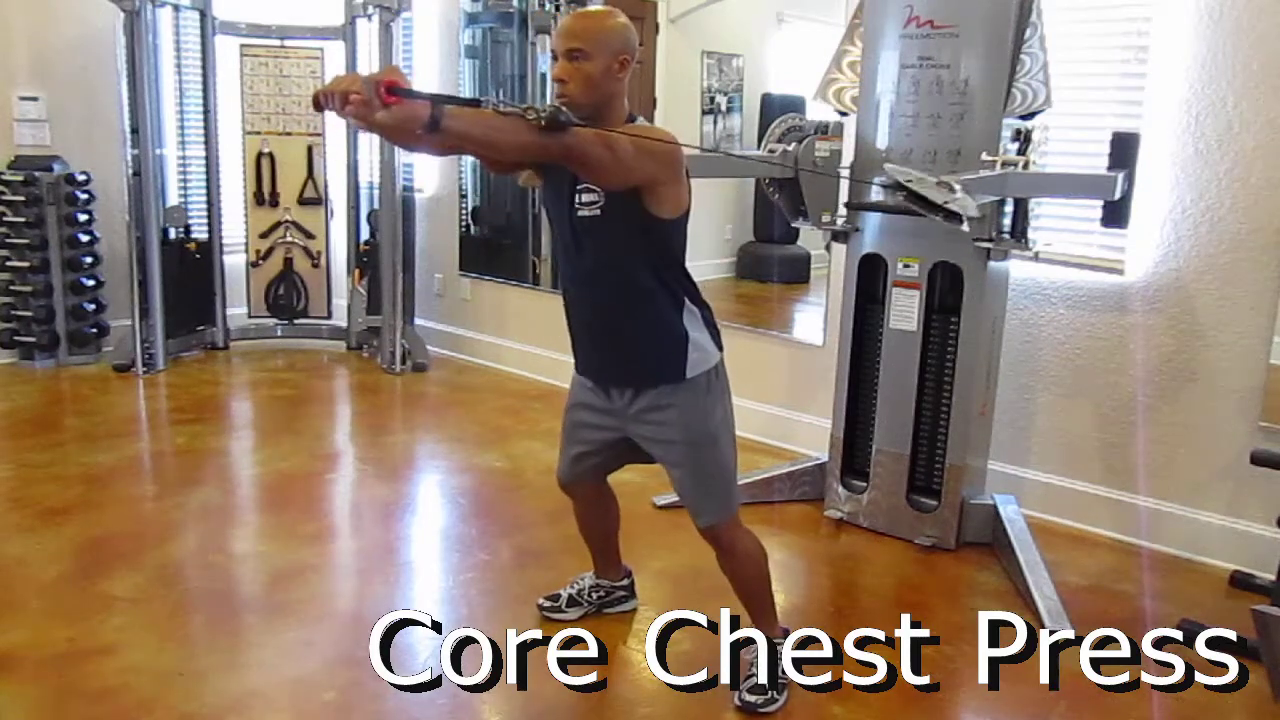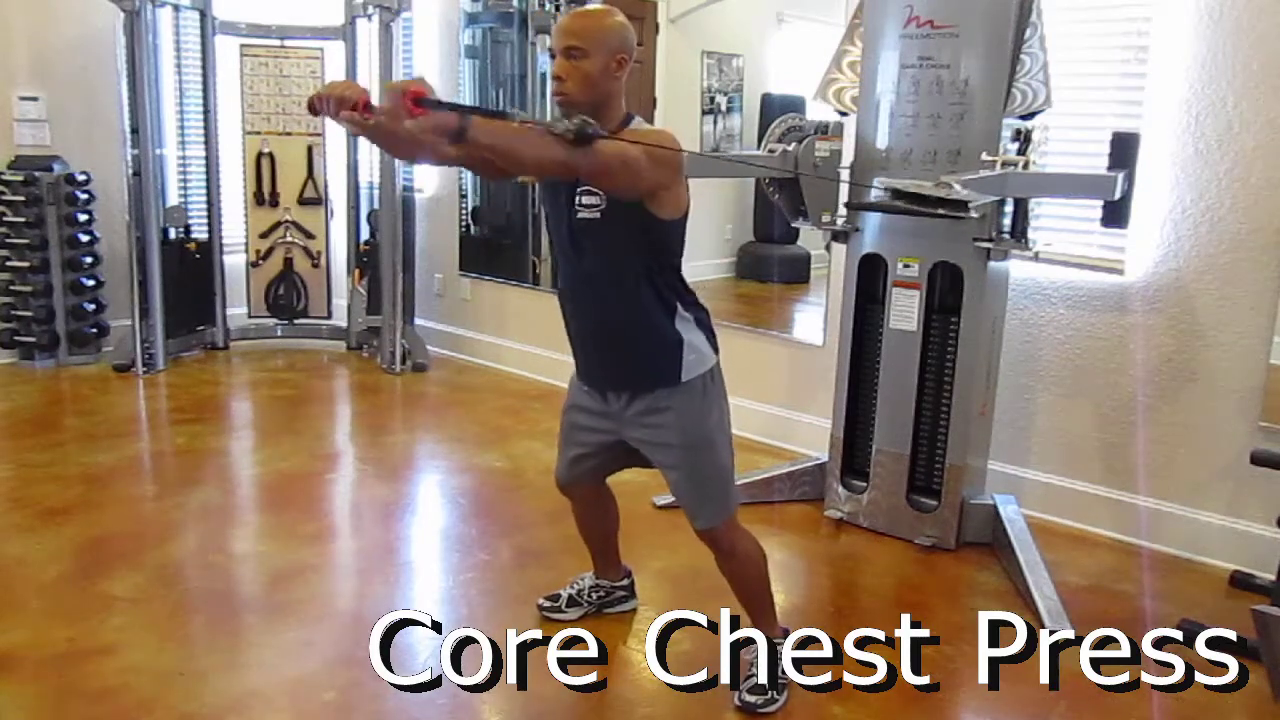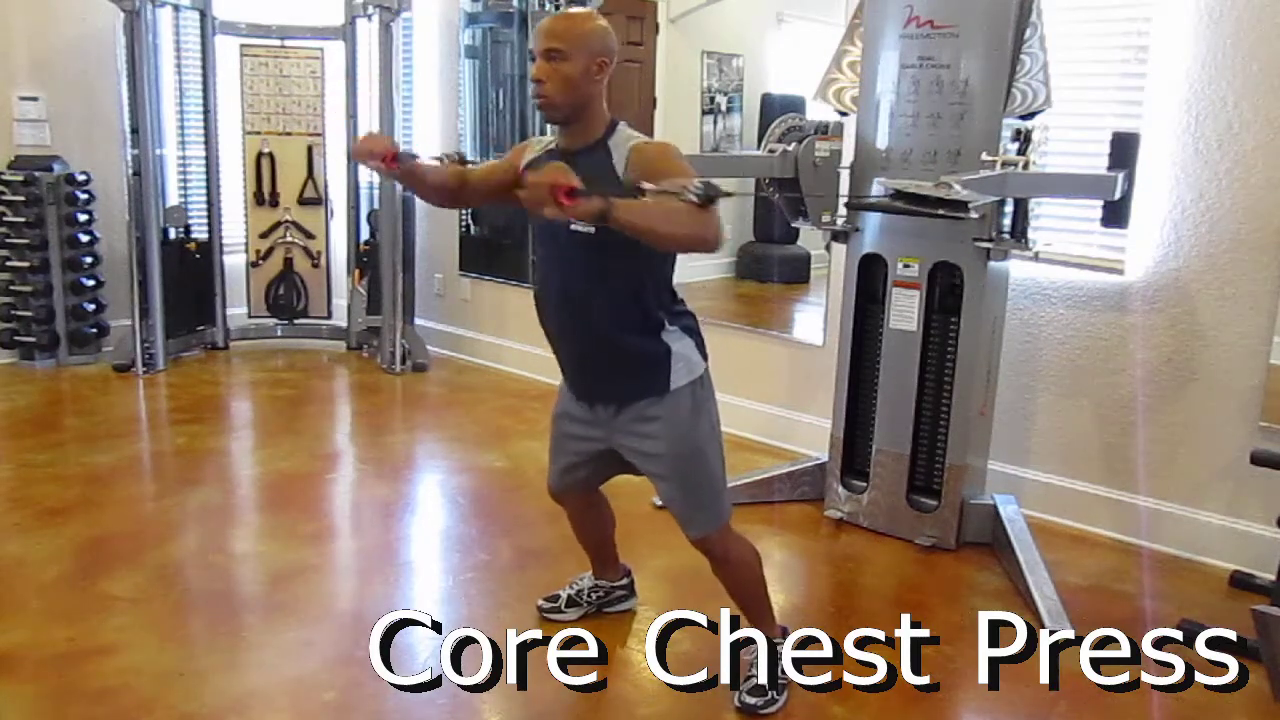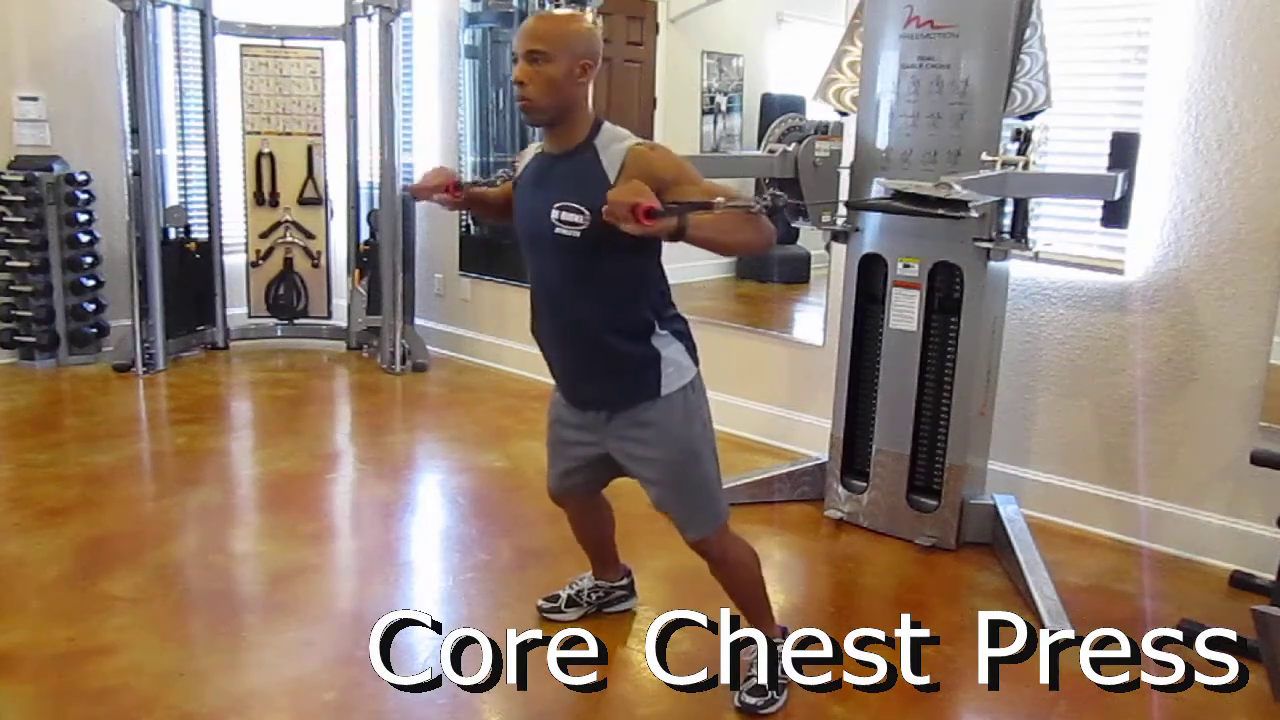
dt=0.3s
person 1, frame 1
left shoulder: (652, 152)
right shoulder: (550, 148)
left elbow: (552, 141)
right elbow: (457, 141)
left wrist: (428, 113)
right wrist: (369, 112)
left hip: (677, 377)
right hip: (600, 371)
left knee: (718, 523)
right knee: (579, 477)
left ankle: (770, 644)
right ankle: (611, 583)
person 1, frame 2
left shoulder: (654, 152)
right shoulder: (548, 145)
left elbow: (582, 159)
right elbow: (448, 150)
left wrist: (451, 121)
right wrist: (366, 118)
left hip: (673, 379)
right hip: (598, 375)
left knee: (716, 526)
right knee: (577, 480)
left ankle: (770, 645)
right ankle: (611, 583)
person 1, frame 3
left shoulder: (645, 158)
right shoulder: (533, 157)
left elbow: (704, 229)
right elbow: (460, 188)
left wrist: (599, 207)
right wrist: (404, 169)
left hip: (661, 385)
right hip: (584, 384)
left knee: (710, 533)
right knee: (570, 486)
left ankle: (770, 644)
right ankle: (611, 583)
person 1, frame 4
left shoulder: (638, 161)
right shoulder: (532, 164)
left elbow: (755, 231)
left wrist: (667, 220)
right wrist: (462, 194)
left hip: (652, 391)
right hip: (577, 389)
left knee: (707, 535)
right knee: (570, 491)
left ankle: (770, 644)
right ankle: (610, 583)
